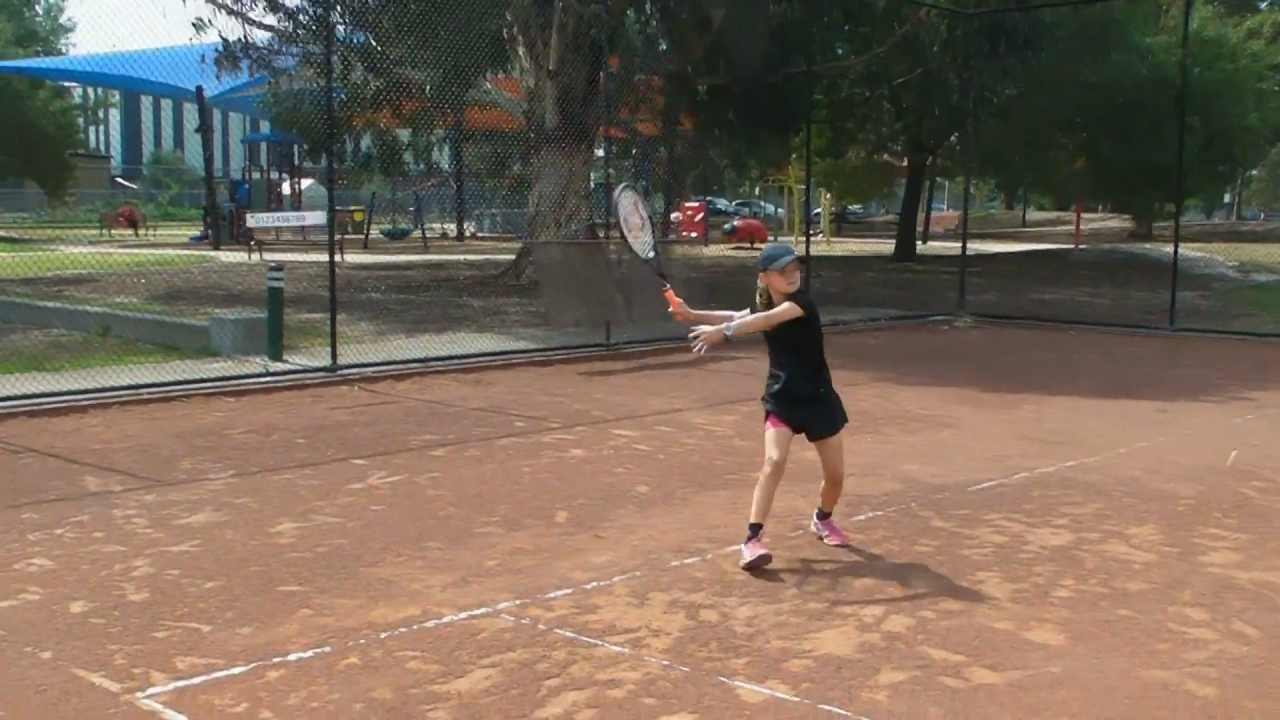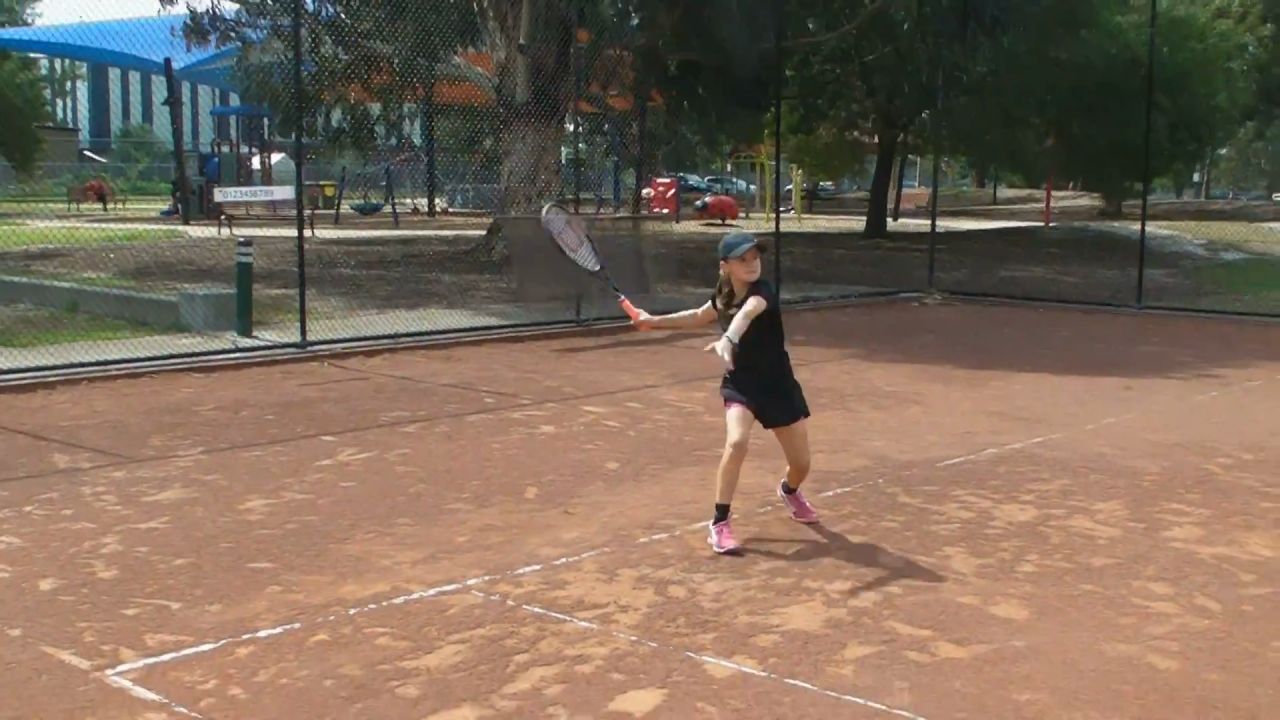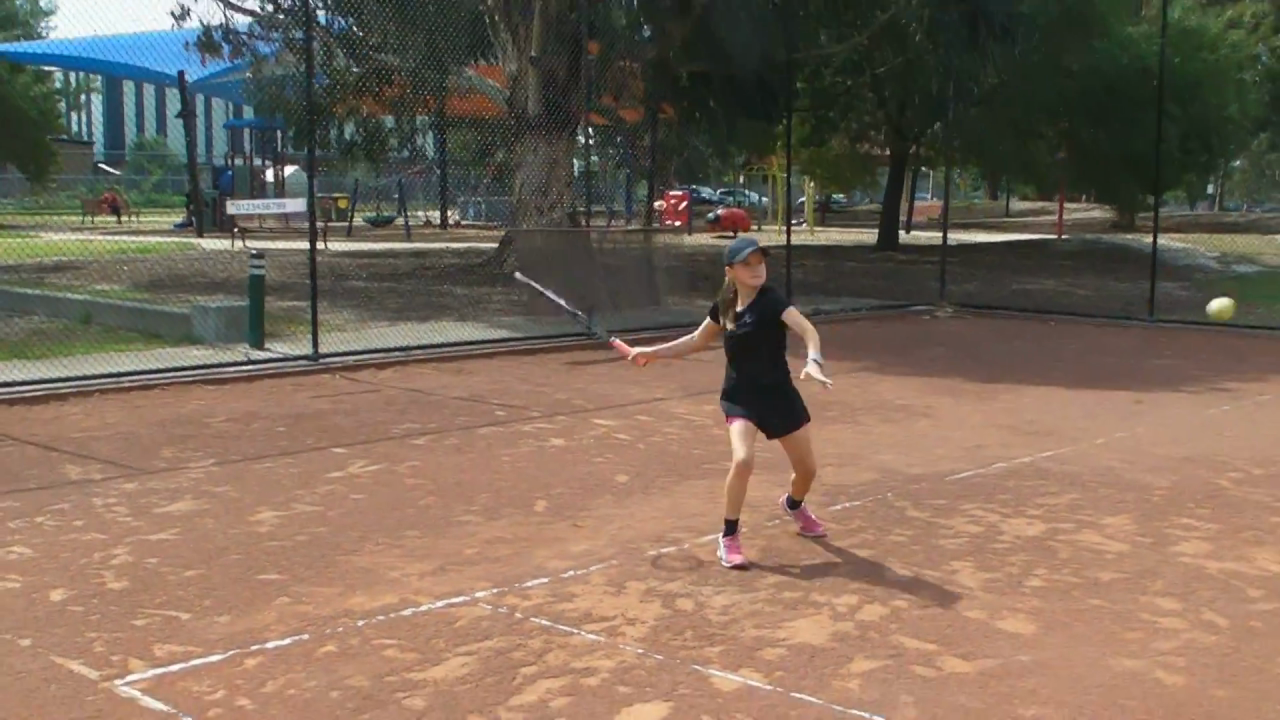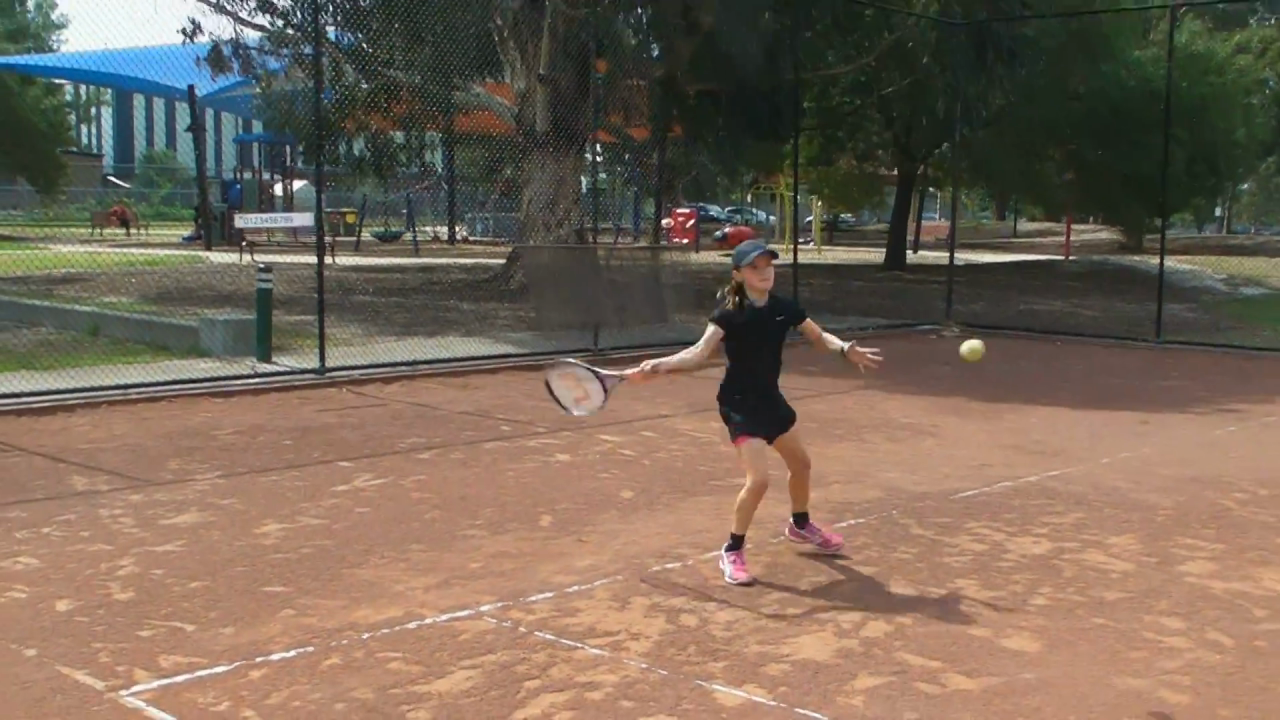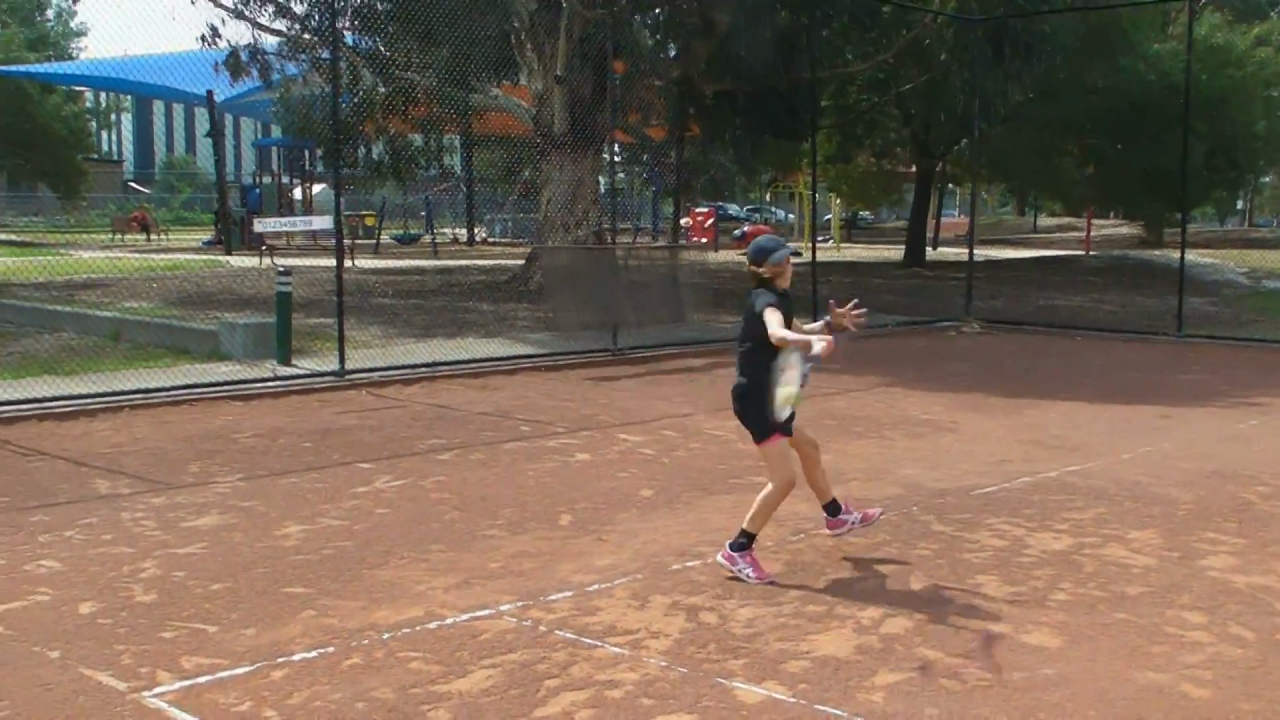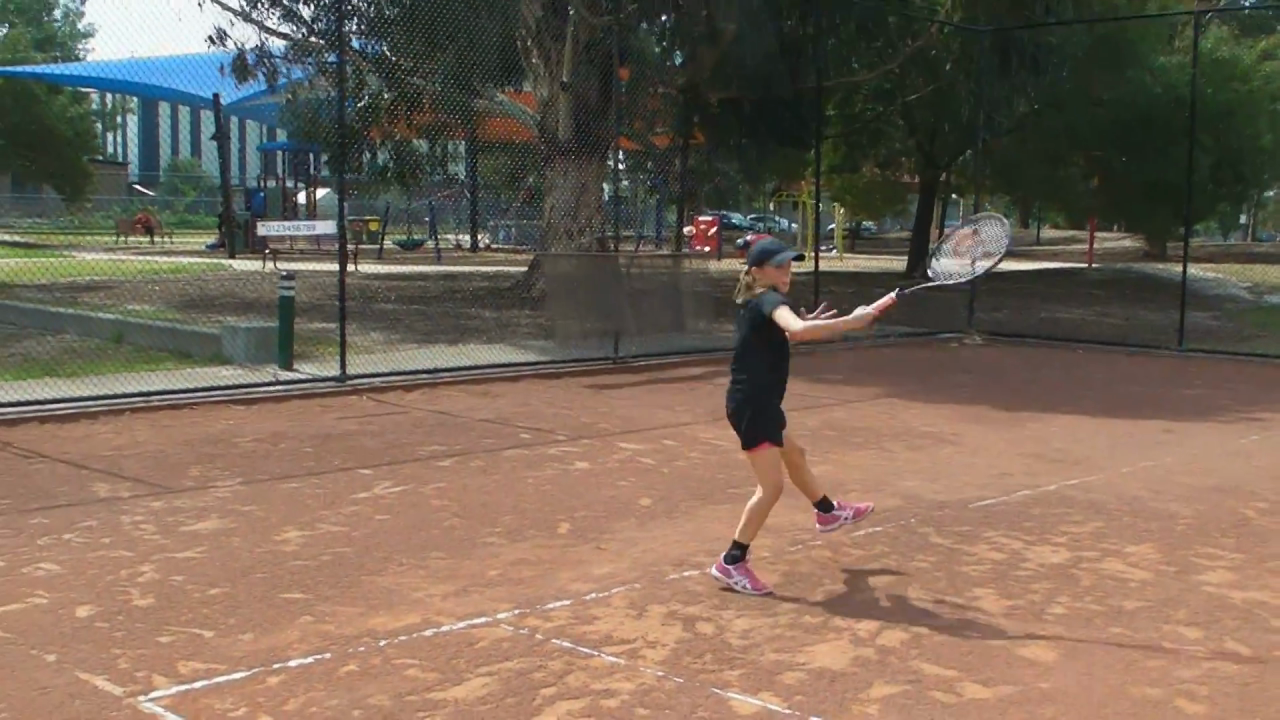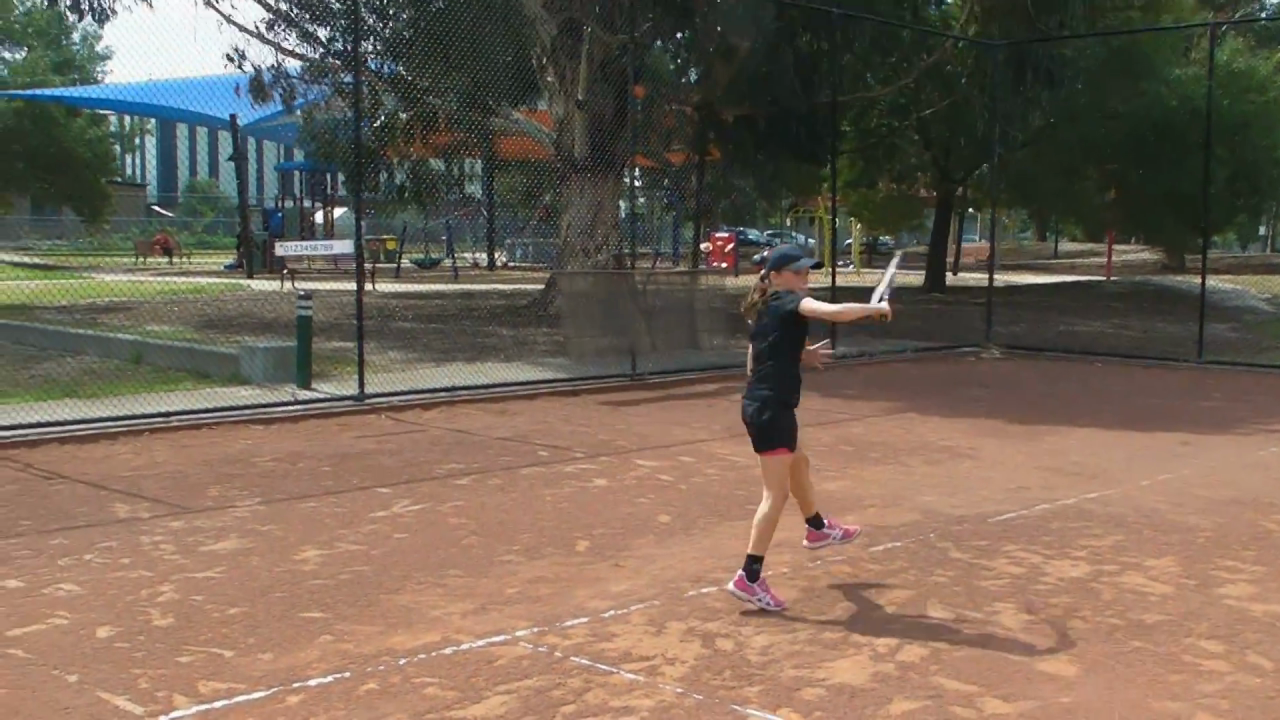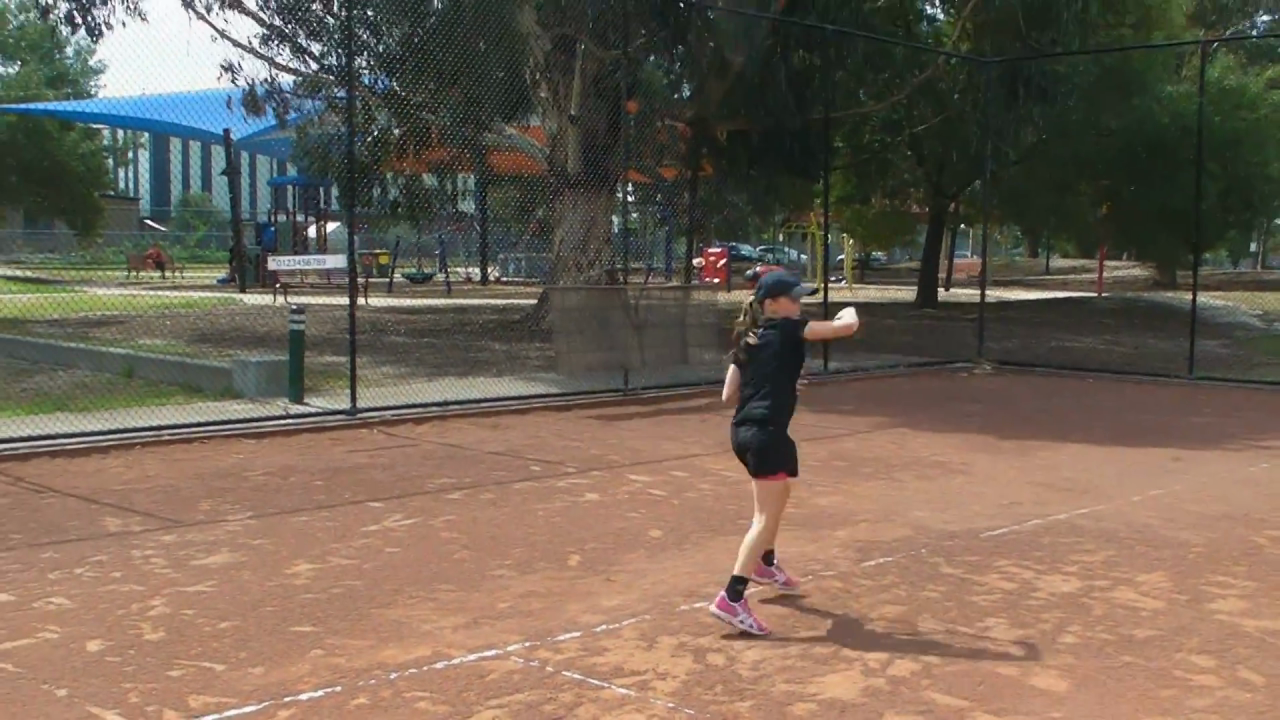
dt=0.1s
person 1, frame 1
left shoulder: (801, 302)
right shoulder: (762, 306)
left elbow: (767, 320)
right elbow: (738, 320)
left wrist: (723, 331)
right wrist: (692, 315)
left hip: (818, 397)
right hip: (781, 399)
left knee: (835, 476)
right knee: (774, 462)
left ankle: (823, 519)
right ankle: (753, 539)
person 1, frame 2
left shoulder: (762, 292)
right shoulder: (723, 296)
left elbow: (745, 314)
right elbow: (699, 317)
left wrist: (727, 340)
right wrist: (655, 321)
left hip: (779, 387)
right hip: (740, 387)
left knee: (801, 462)
right knee: (736, 444)
left ankle: (790, 492)
right ankle: (720, 523)
person 1, frame 3
left shoulder: (773, 300)
right shoulder: (723, 307)
left elbow: (808, 330)
right elbow: (695, 342)
left wrist: (814, 361)
right wrist: (652, 352)
left hip: (778, 395)
right hip: (740, 399)
left knee: (807, 468)
right knee: (742, 461)
left ankle: (794, 505)
right ankle: (729, 537)
person 1, frame 4
left shoulder: (783, 304)
right shoulder: (732, 309)
left elbow: (819, 335)
right elbow: (699, 353)
left wrist: (847, 348)
right wrist: (661, 365)
left hip: (769, 400)
right hip: (741, 404)
left knee: (801, 463)
right knee: (759, 480)
left ankle: (802, 525)
right ankle: (733, 551)
person 1, frame 5
left shoulder: (774, 298)
right shoulder: (765, 299)
left elbow: (796, 332)
right elbow: (778, 336)
left wrist: (831, 322)
right wrist: (813, 342)
left hip: (768, 396)
right hip: (756, 401)
left knee: (807, 449)
right knee: (783, 481)
left ankle: (836, 515)
right ankle: (738, 550)
person 1, frame 6
left shoulder: (760, 304)
right shoulder: (769, 301)
right elbow: (799, 330)
left wrist: (812, 324)
right wrist: (853, 320)
left hip: (757, 401)
right hip: (752, 405)
left knee: (794, 454)
right knee: (771, 488)
left ankle: (829, 512)
right ankle: (731, 562)
person 1, frame 7
left shoulder: (765, 313)
right shoulder: (788, 304)
right elbow: (835, 312)
left wrist: (801, 356)
right wrist: (876, 309)
left hip: (765, 405)
right hip: (769, 409)
left knee: (799, 463)
right knee: (777, 494)
left ankle: (817, 528)
right ankle: (749, 578)
person 1, frame 8
left shoulder: (745, 341)
right shoulder: (790, 330)
left elbow: (729, 395)
right elbow: (848, 326)
right wrist: (849, 311)
left hip: (744, 433)
right hip: (767, 435)
left knee: (774, 498)
right knee: (766, 518)
left ankle: (766, 565)
right ankle: (732, 600)
